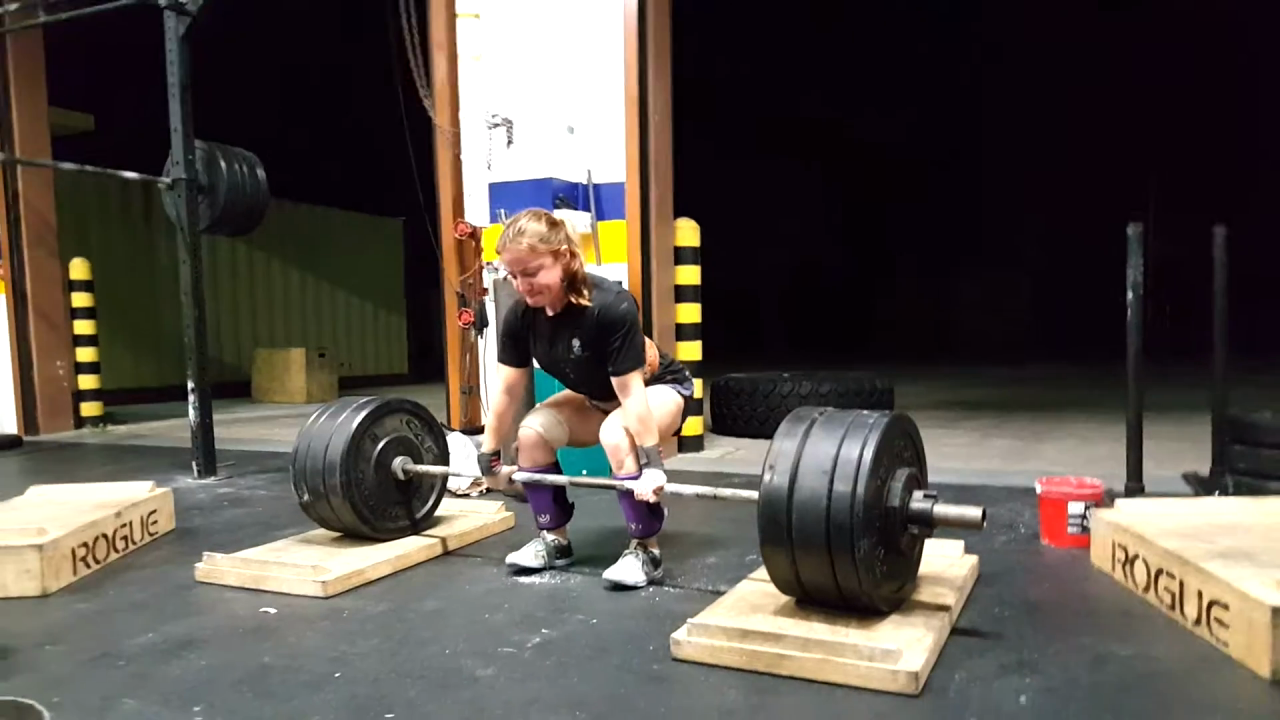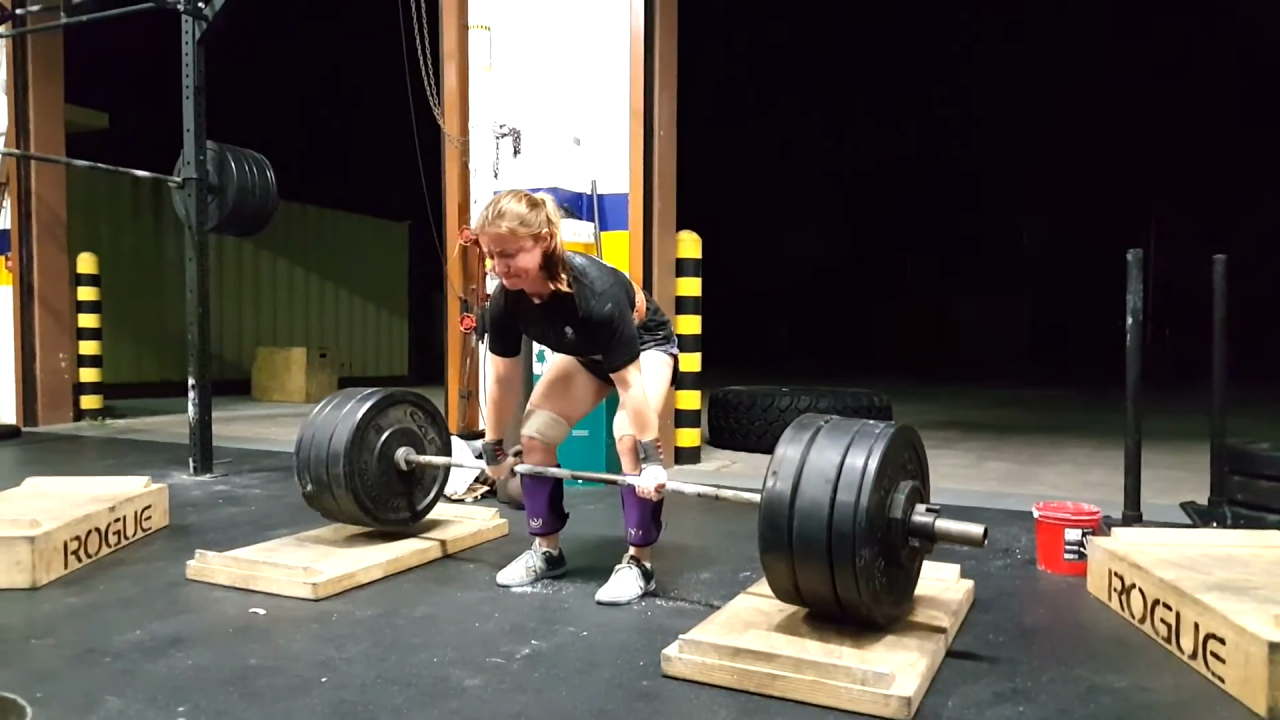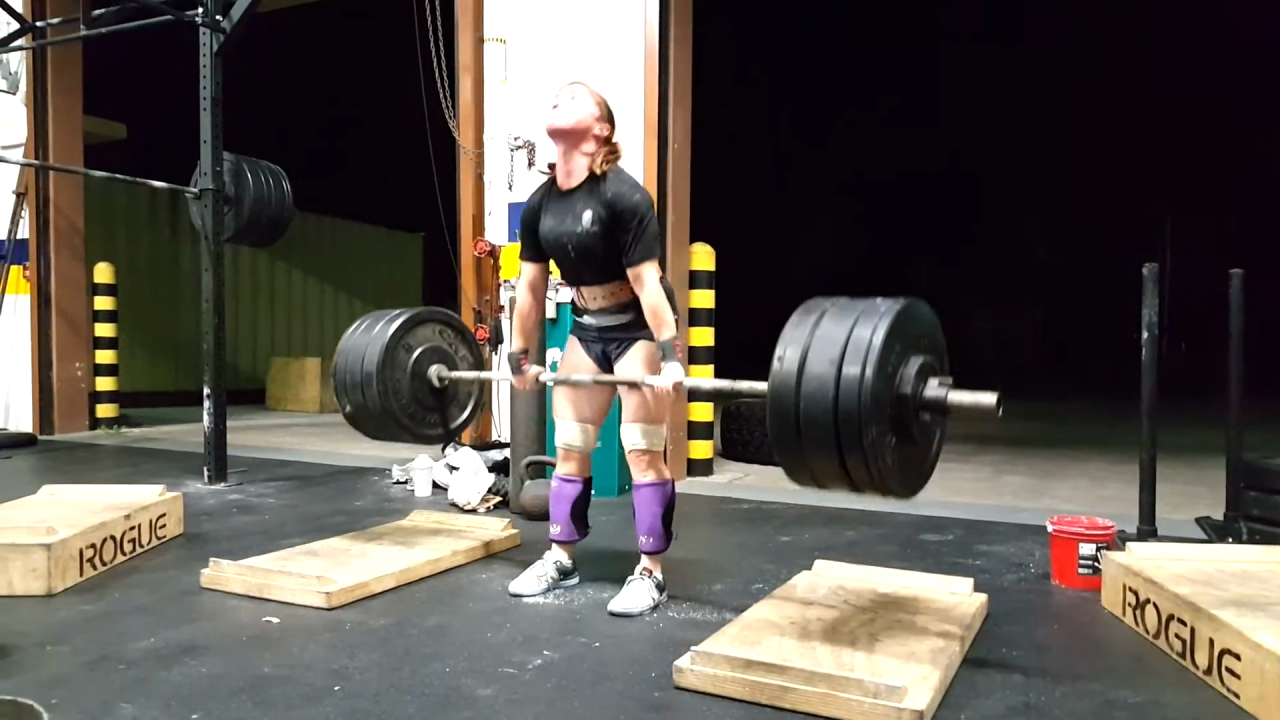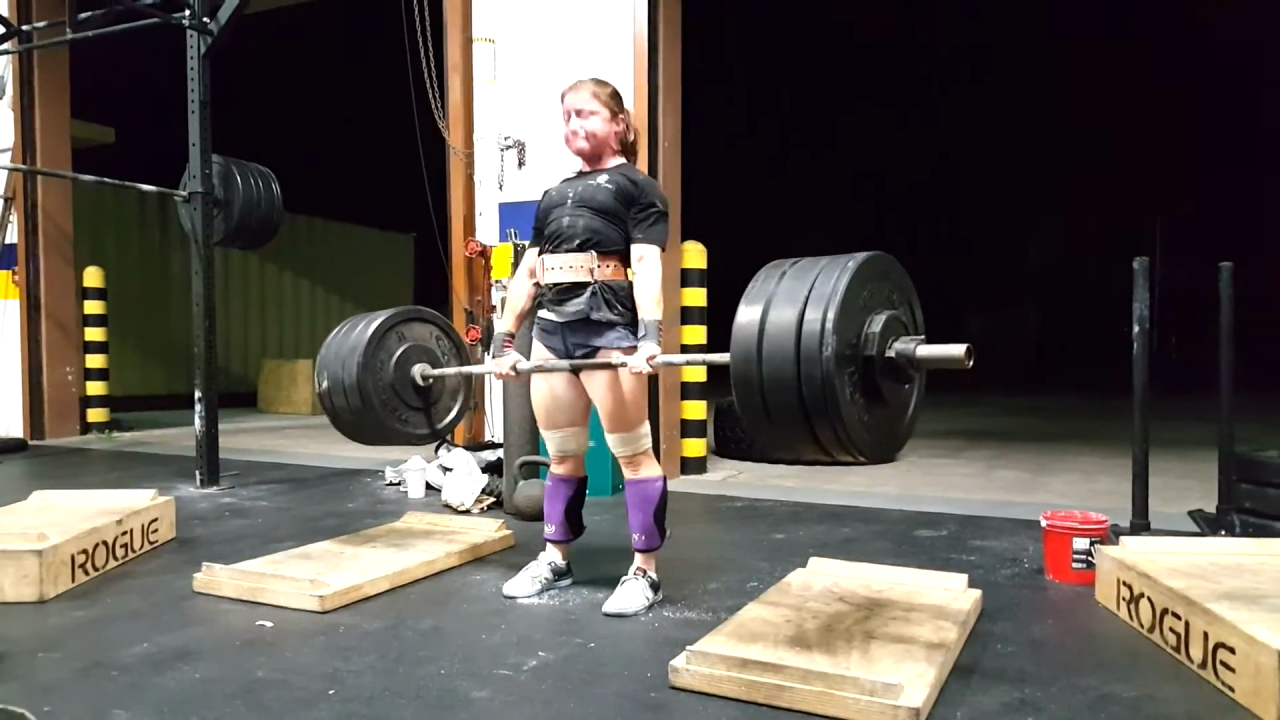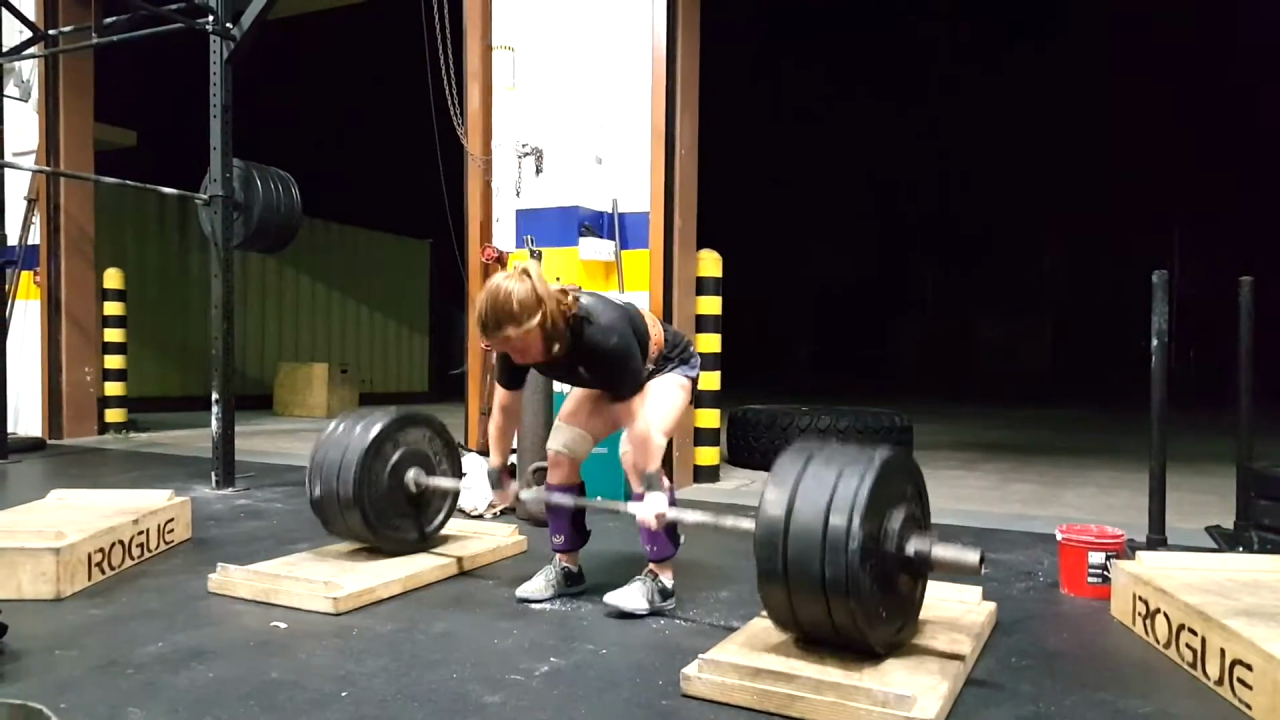
dt=1s
person 1, frame 1
left shoulder: (611, 307)
right shoulder: (520, 317)
left elbow: (632, 393)
right elbow: (507, 391)
left wrist: (651, 466)
right wrist: (489, 457)
left hip: (659, 387)
right hip: (595, 398)
left knee: (617, 437)
right knee: (532, 432)
left ankle: (645, 550)
right ankle: (553, 539)
person 1, frame 2
left shoulder: (597, 293)
right shoulder: (505, 302)
left elbow: (629, 385)
right elbow: (503, 380)
left wrist: (652, 460)
right wrist: (493, 448)
left hip: (644, 343)
right hip: (583, 352)
left knee: (629, 438)
right knee: (535, 434)
left ankle: (638, 563)
right ankle: (546, 549)
person 1, frame 3
left shoulder: (622, 195)
right shoulder: (539, 205)
left elbow: (648, 283)
right elbow: (531, 288)
left wrist: (669, 358)
right wrist: (519, 357)
left hip: (638, 327)
right hip: (588, 329)
left knee: (642, 448)
right knee: (569, 446)
left ankle: (650, 573)
right ankle: (560, 558)
person 1, frame 4
left shoulder: (639, 188)
right shoulder: (555, 193)
left elbow: (647, 267)
right elbow: (527, 273)
left wrist: (649, 334)
right wrist: (503, 339)
left hip: (606, 322)
right hip: (551, 324)
left knee: (631, 450)
right knee: (562, 453)
left ankle: (645, 570)
right ankle: (555, 557)
person 1, frame 5
left shoulder: (603, 334)
right shoulder: (518, 339)
left elbow: (639, 416)
right elbow: (504, 409)
left wrist: (654, 489)
right wrist: (498, 475)
left hip: (665, 367)
right hip: (607, 378)
left knee: (636, 452)
right knee: (561, 451)
left ankle: (659, 577)
right ankle: (567, 565)
